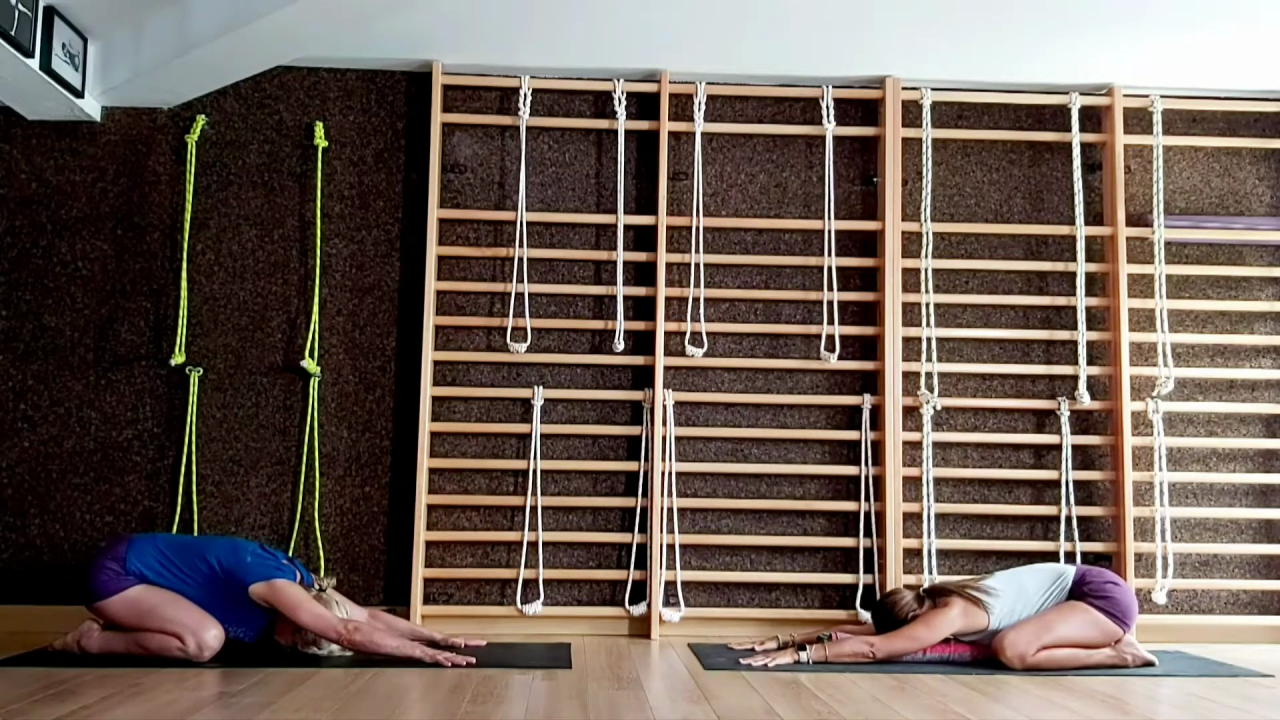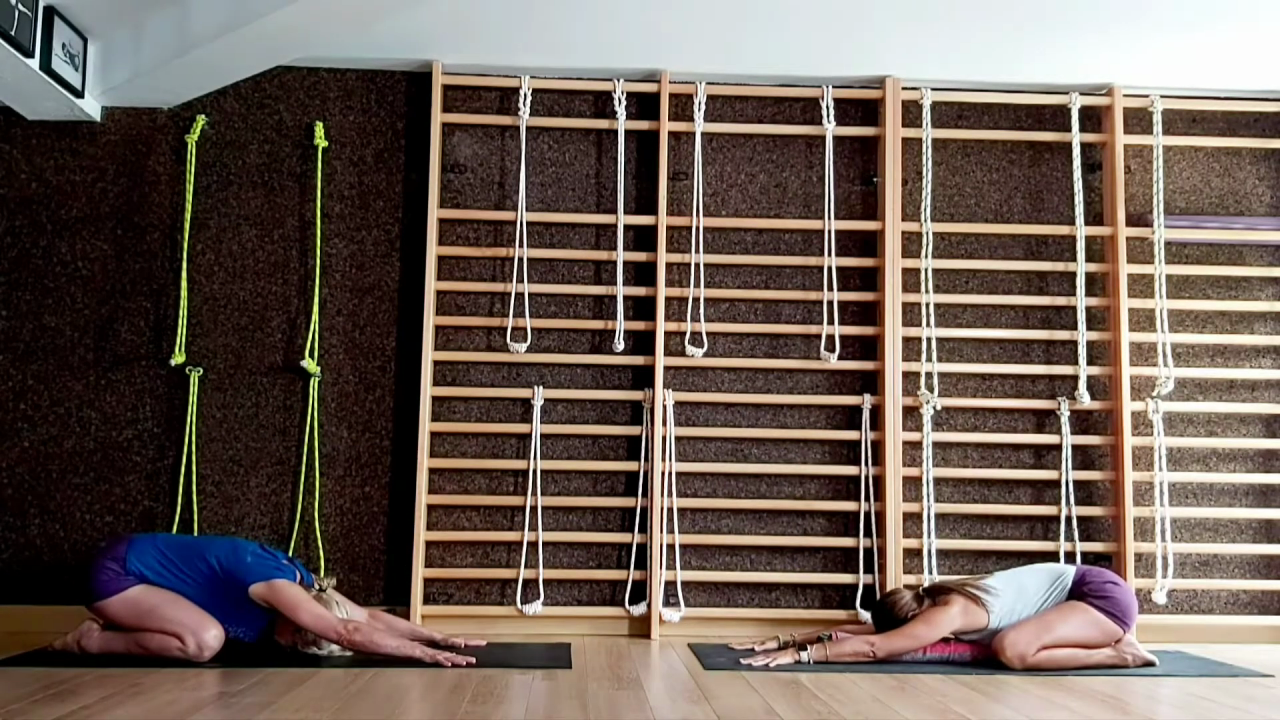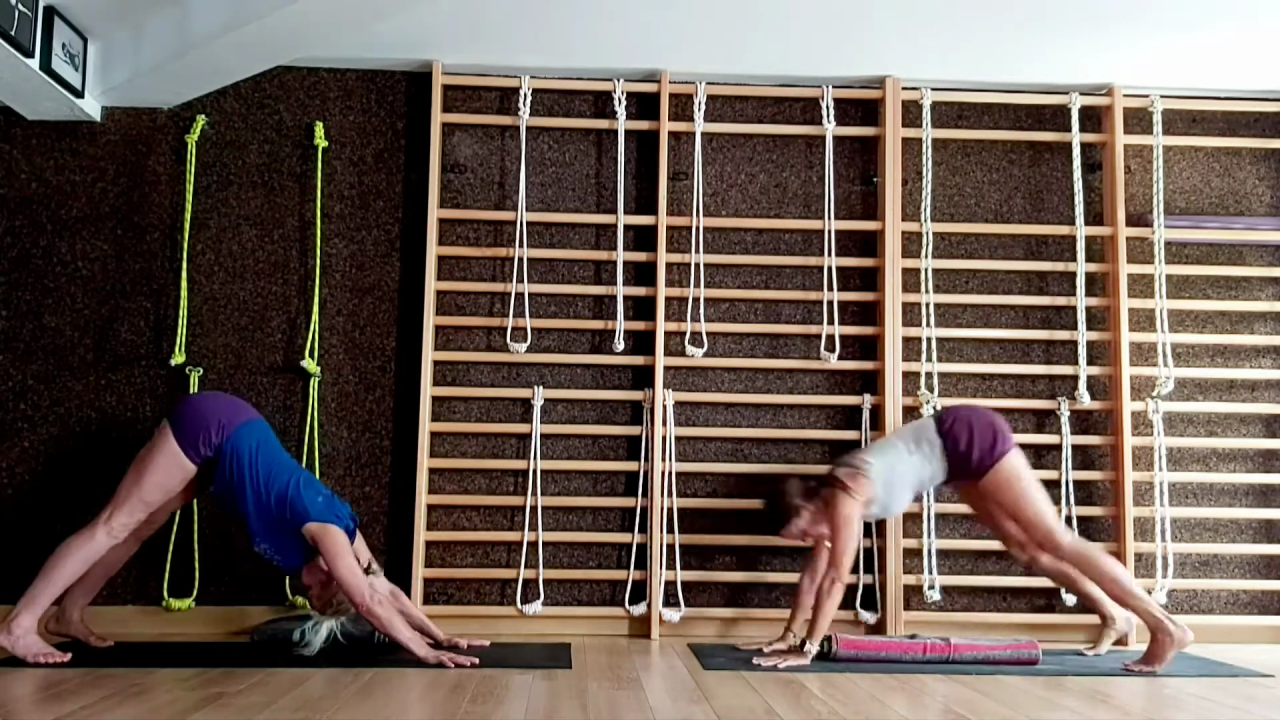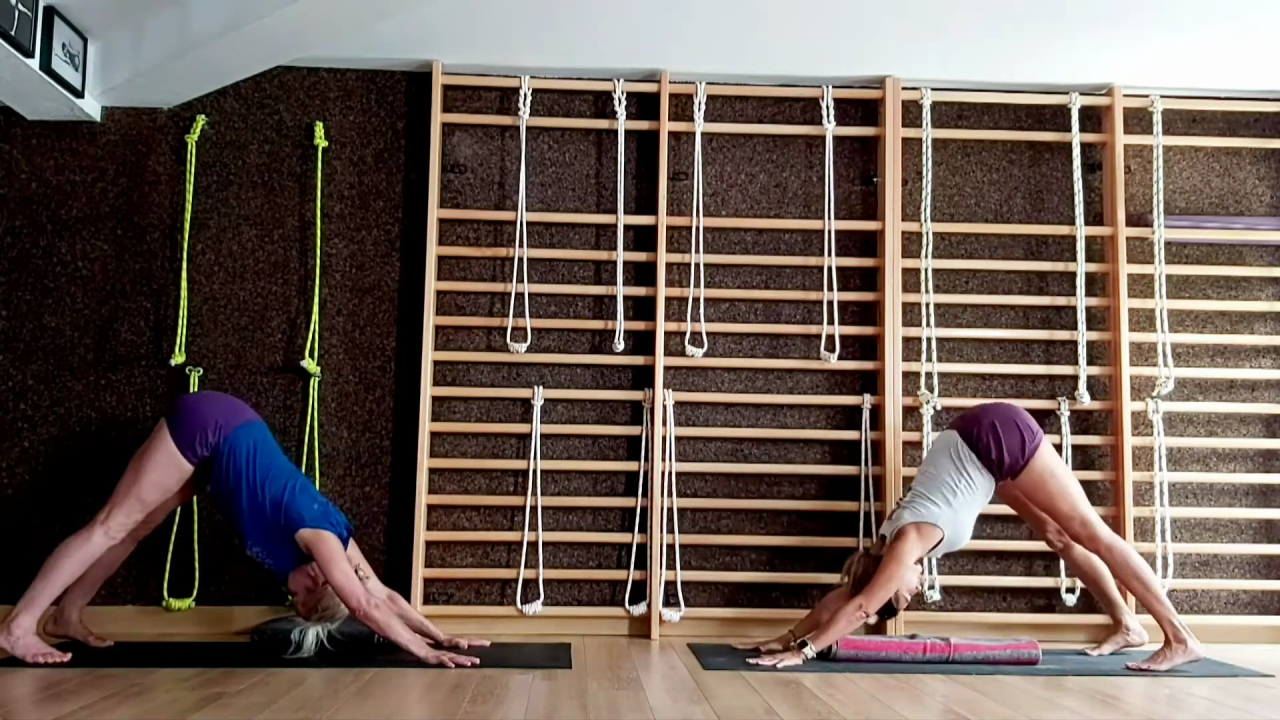
dt=0.2s
person 1, frame 1
left shoulder: (298, 580)
right shoulder: (274, 585)
left elbow: (367, 615)
right elbow: (348, 632)
left wrist: (439, 636)
right wrist: (424, 652)
left hip: (139, 562)
right hip: (116, 572)
left knee: (213, 630)
right knee: (204, 641)
left ankle: (118, 626)
right ankle: (92, 640)
person 1, frame 2
left shoulder: (298, 580)
right shoulder: (274, 585)
left elbow: (367, 615)
right elbow: (348, 633)
left wrist: (439, 637)
right wrist: (425, 653)
left hip: (140, 563)
right hip: (117, 573)
left knee: (214, 630)
right knee: (205, 641)
left ankle: (121, 624)
right ankle: (93, 639)
person 1, frame 3
left shoulder: (340, 532)
right shoulder: (328, 529)
left elbow: (379, 591)
right elbow: (368, 603)
left wrist: (443, 635)
right wrist: (423, 650)
left hip: (225, 430)
right hip: (209, 425)
left knee: (141, 529)
right knee: (116, 525)
left ankle: (68, 615)
person 1, frame 4
left shoulder: (336, 540)
right shoulder: (321, 537)
left elbow: (383, 596)
right elbow: (367, 607)
left wrist: (443, 637)
right wrist: (425, 652)
left hip: (220, 430)
right hip: (209, 424)
left knee: (136, 528)
right knee: (114, 524)
left ankle: (65, 617)
person 2, frame 1
left shoulder: (950, 615)
right shoulder: (935, 602)
left elbow: (872, 648)
right elbow: (857, 629)
left wrist: (799, 653)
right wrist: (785, 640)
left hip: (1104, 594)
right hip: (1082, 587)
left knee: (1012, 650)
right knee: (1000, 641)
left ankle: (1119, 654)
right ankle: (1108, 641)
person 2, frame 2
left shoulder: (948, 613)
right shoulder: (930, 602)
left elbow: (872, 646)
right elbow: (854, 629)
left wrist: (799, 653)
right wrist: (785, 640)
left hip: (1104, 594)
right hip: (1083, 588)
left knee: (1011, 650)
right knee: (997, 641)
left ankle: (1117, 654)
right ankle: (1107, 640)
person 2, frame 3
left shoulder: (844, 494)
right shoulder: (829, 507)
left elbow: (837, 575)
right elbow: (816, 569)
left wrist: (808, 647)
right wrist: (790, 636)
left hip: (972, 436)
right hip: (957, 441)
left knee: (1052, 541)
right knee: (1022, 546)
left ankle: (1166, 628)
right ankle: (1113, 617)
person 2, frame 4
left shoulder: (908, 541)
right shoulder: (894, 544)
left elbow: (859, 607)
right elbow: (840, 596)
left wrist: (804, 651)
right wrist: (788, 638)
left hip: (998, 434)
right hip: (982, 438)
left knee: (1090, 532)
right knee: (1058, 535)
left ankle: (1181, 639)
right ankle: (1127, 627)
